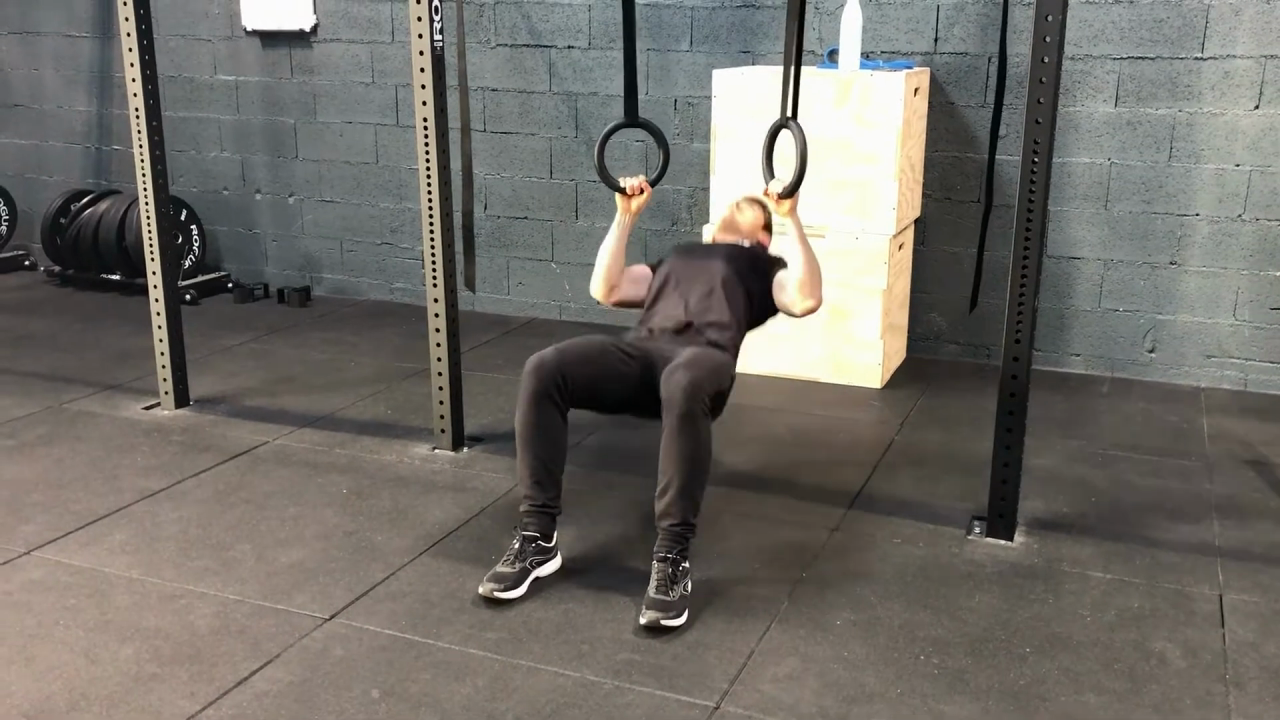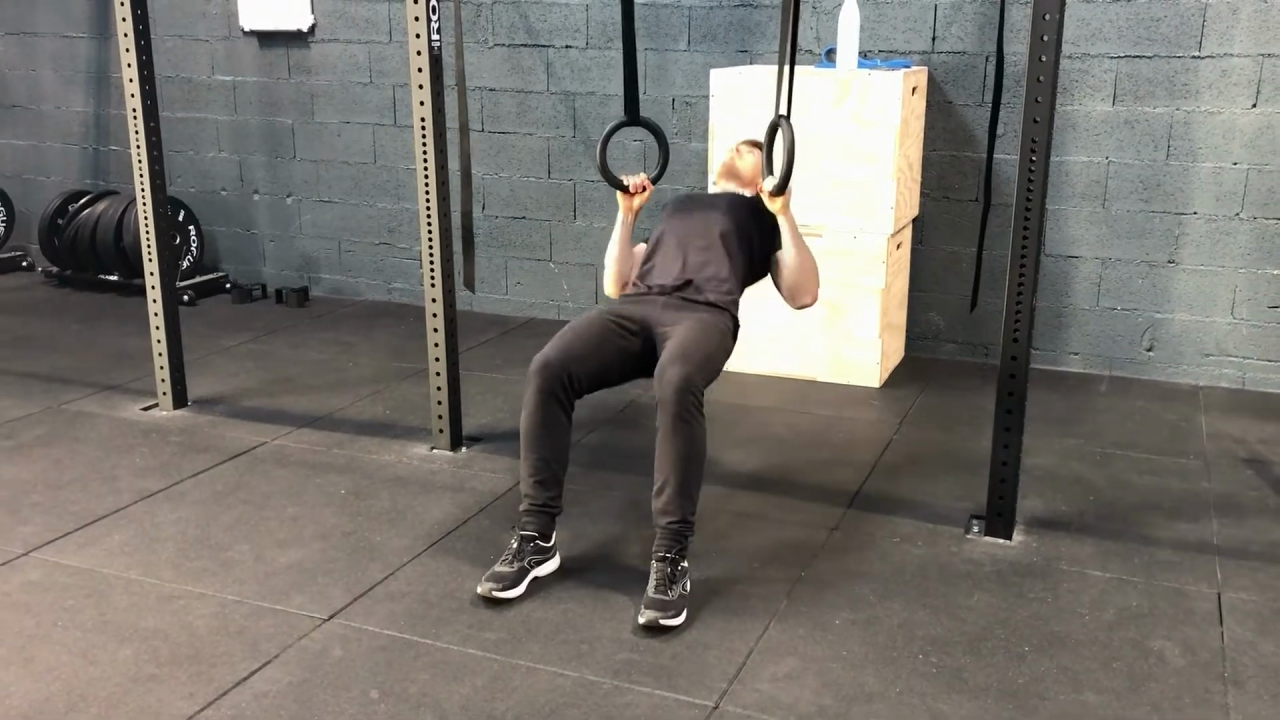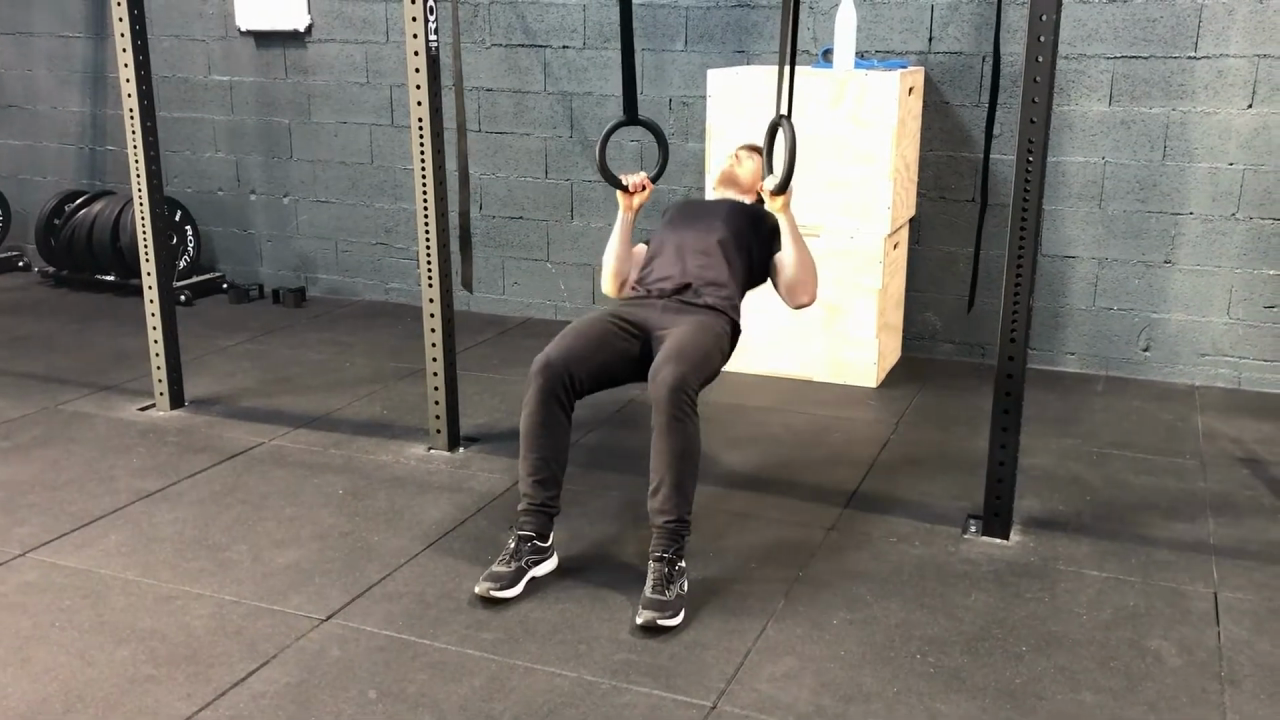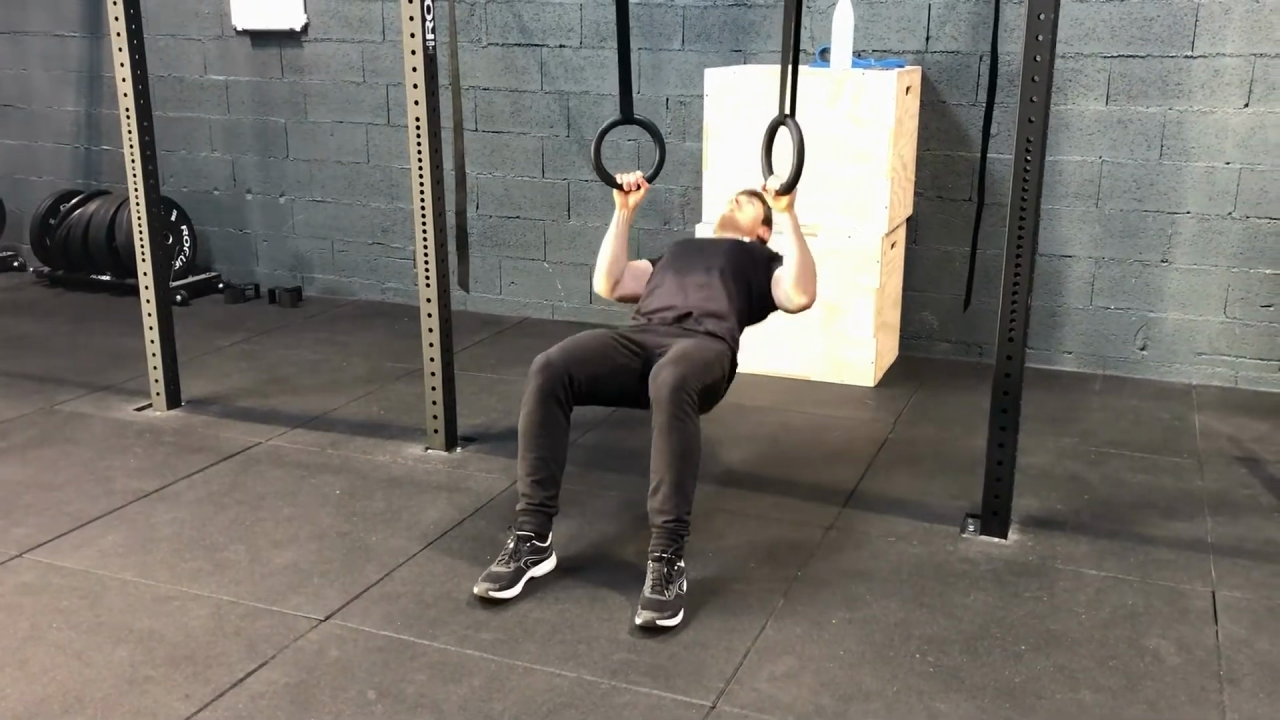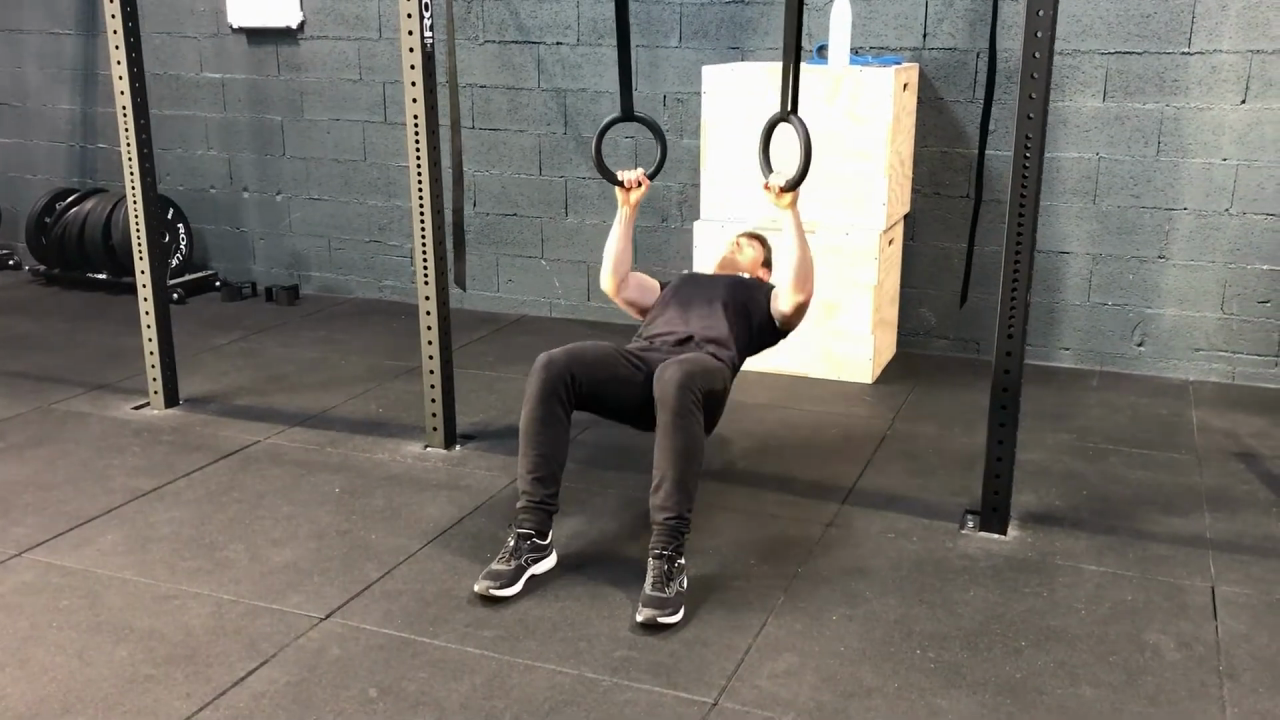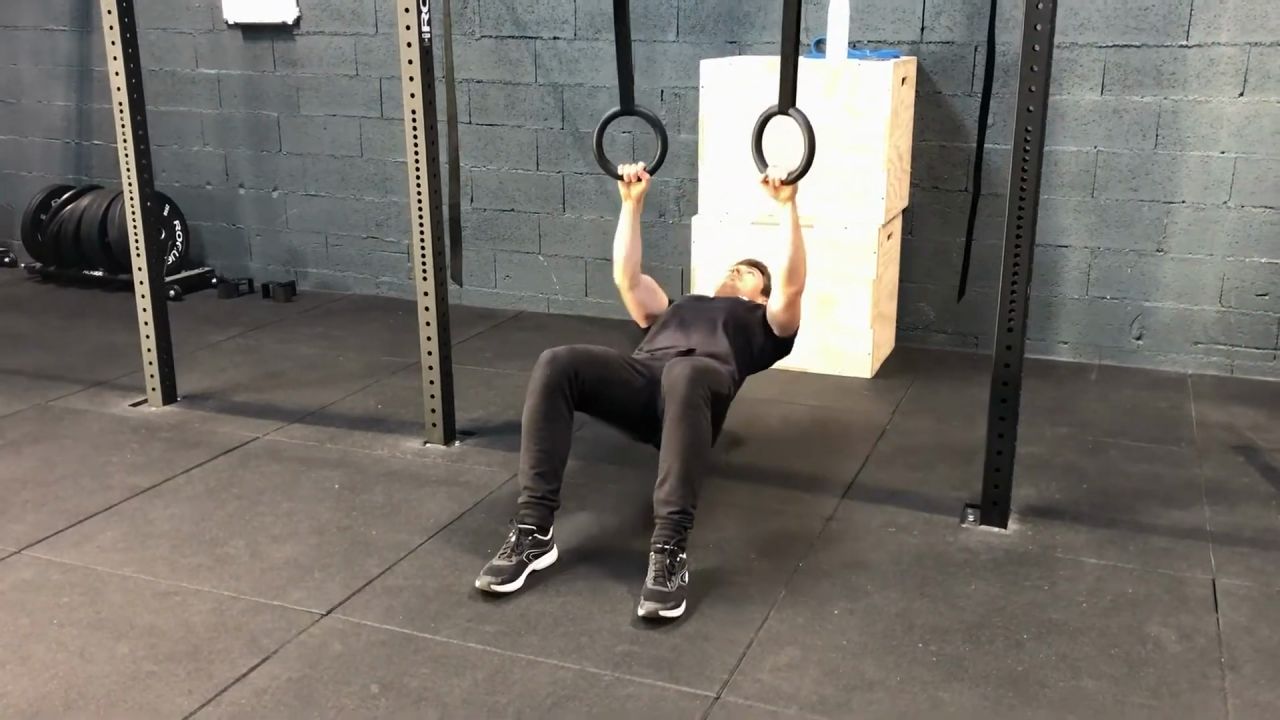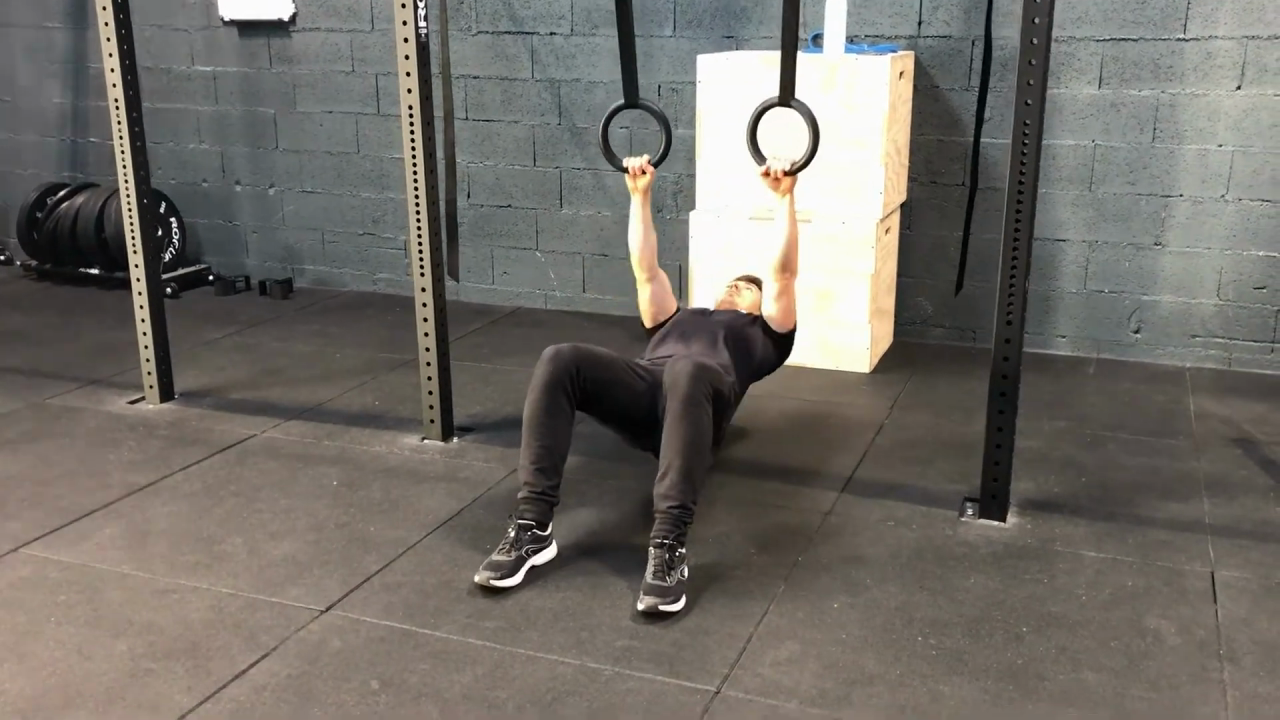
dt=0.2s
person 1, frame 1
left shoulder: (764, 266)
right shoulder: (677, 255)
left elbow: (806, 302)
right elbow: (604, 291)
left wrist: (790, 218)
right wrist: (626, 216)
left hip: (703, 351)
right hip: (641, 348)
left knee: (684, 388)
right knee: (543, 370)
left ankle: (672, 559)
right ankle: (537, 538)
person 1, frame 2
left shoulder: (761, 218)
right shoulder: (676, 207)
left elbow: (803, 295)
right elbow: (616, 287)
left wrist: (783, 212)
right wrist: (627, 213)
left hip: (704, 314)
right hip: (638, 307)
left knee: (677, 385)
right knee: (548, 371)
left ankle: (671, 558)
right ankle: (536, 537)
person 1, frame 3
left shoulder: (763, 225)
right shoulder: (676, 214)
left elbow: (802, 295)
right elbow: (614, 284)
left wrist: (783, 211)
right wrist: (627, 212)
left hip: (703, 318)
right hip: (638, 310)
left knee: (670, 383)
right knee: (549, 370)
left ankle: (668, 559)
right ankle: (534, 538)
person 1, frame 4
left shoulder: (764, 262)
right shoulder: (677, 250)
left elbow: (800, 297)
right elbow: (607, 284)
left wrist: (786, 215)
right wrist: (625, 212)
left hip: (704, 344)
right hip: (641, 337)
left knee: (671, 384)
right knee: (549, 370)
left ankle: (666, 558)
right ankle: (532, 537)
person 1, frame 5
left shoulder: (762, 301)
right shoulder: (677, 286)
left elbow: (799, 294)
right elbow: (614, 282)
left wrist: (788, 212)
right wrist: (628, 208)
left hip: (701, 369)
right hip: (641, 364)
left knee: (676, 381)
right knee: (551, 369)
left ankle: (667, 556)
right ankle: (532, 535)
person 1, frame 6
left shoulder: (763, 326)
right shoulder: (678, 308)
left elbow: (791, 286)
right elbow: (627, 276)
left wrist: (786, 205)
right wrist: (632, 202)
left hip: (700, 386)
right hip: (642, 378)
left knee: (684, 377)
right knee: (555, 365)
left ankle: (669, 551)
right ankle: (533, 531)
person 1, frame 7
left shoulder: (764, 335)
right shoulder: (678, 319)
left elbow: (782, 275)
right elbow: (646, 269)
left wrist: (785, 196)
right wrist: (640, 194)
left hip: (701, 393)
right hip: (643, 389)
left knee: (687, 373)
right knee: (558, 361)
left ankle: (668, 545)
right ankle: (532, 526)
